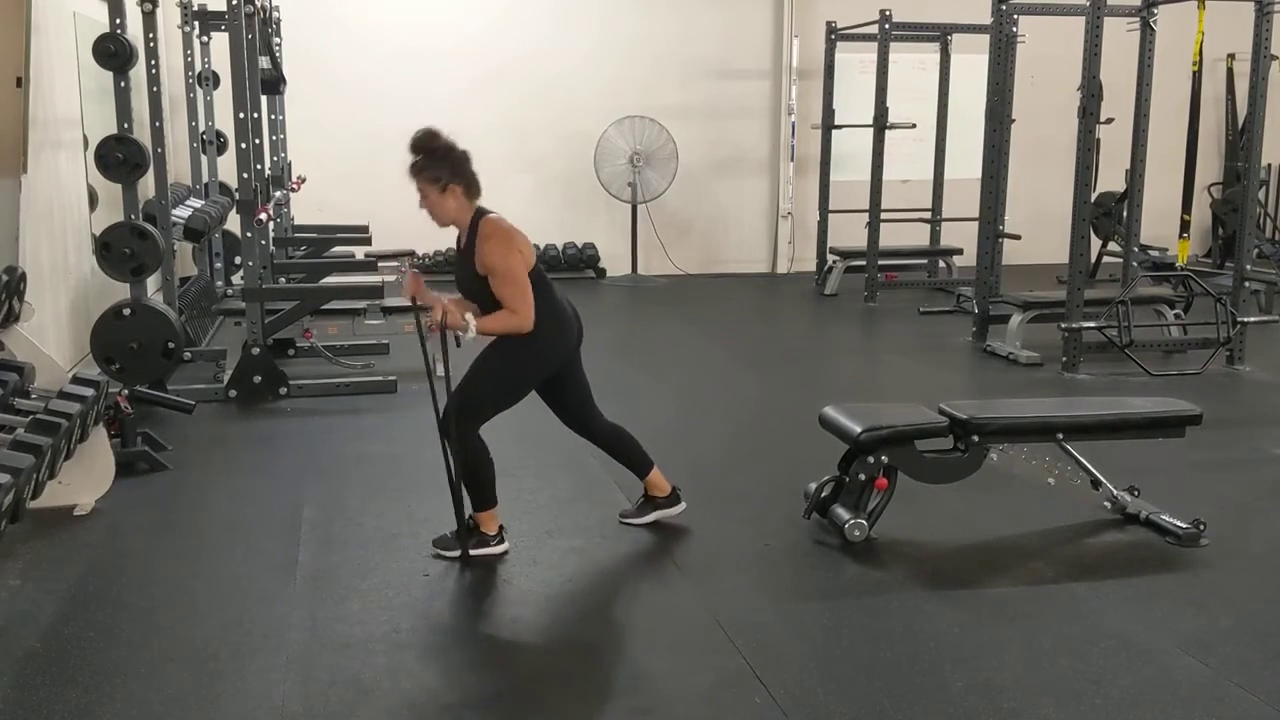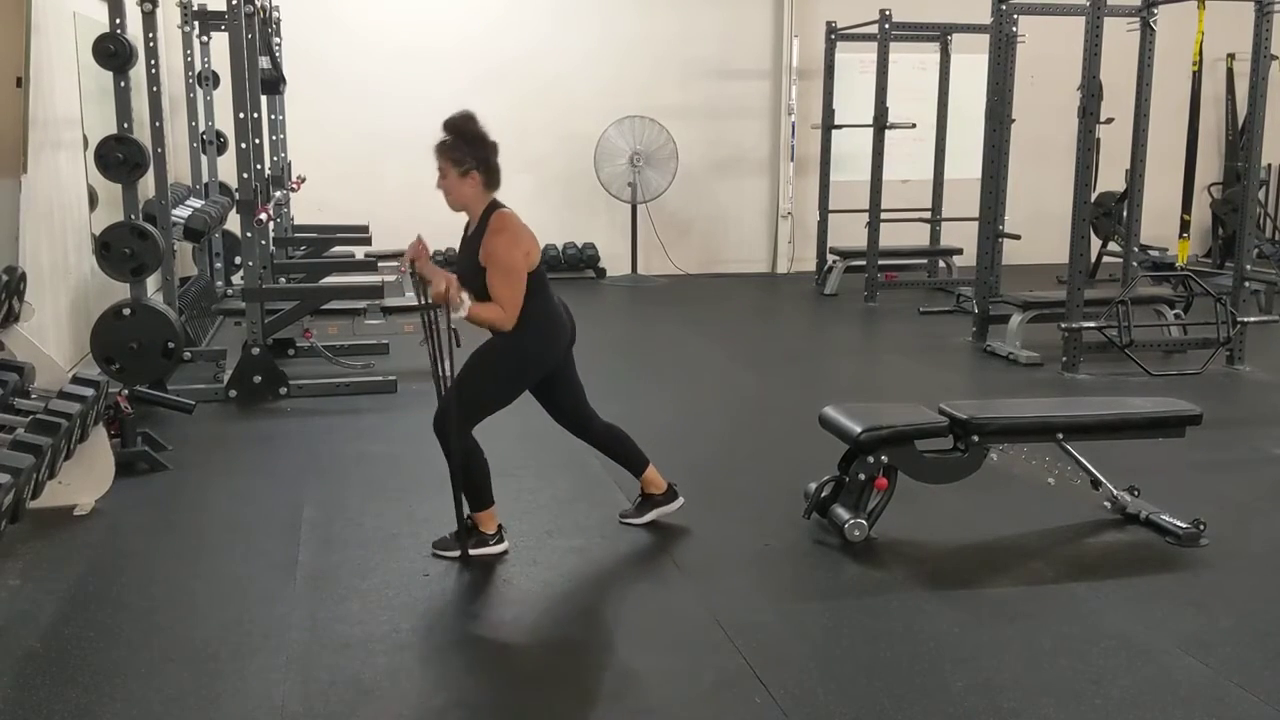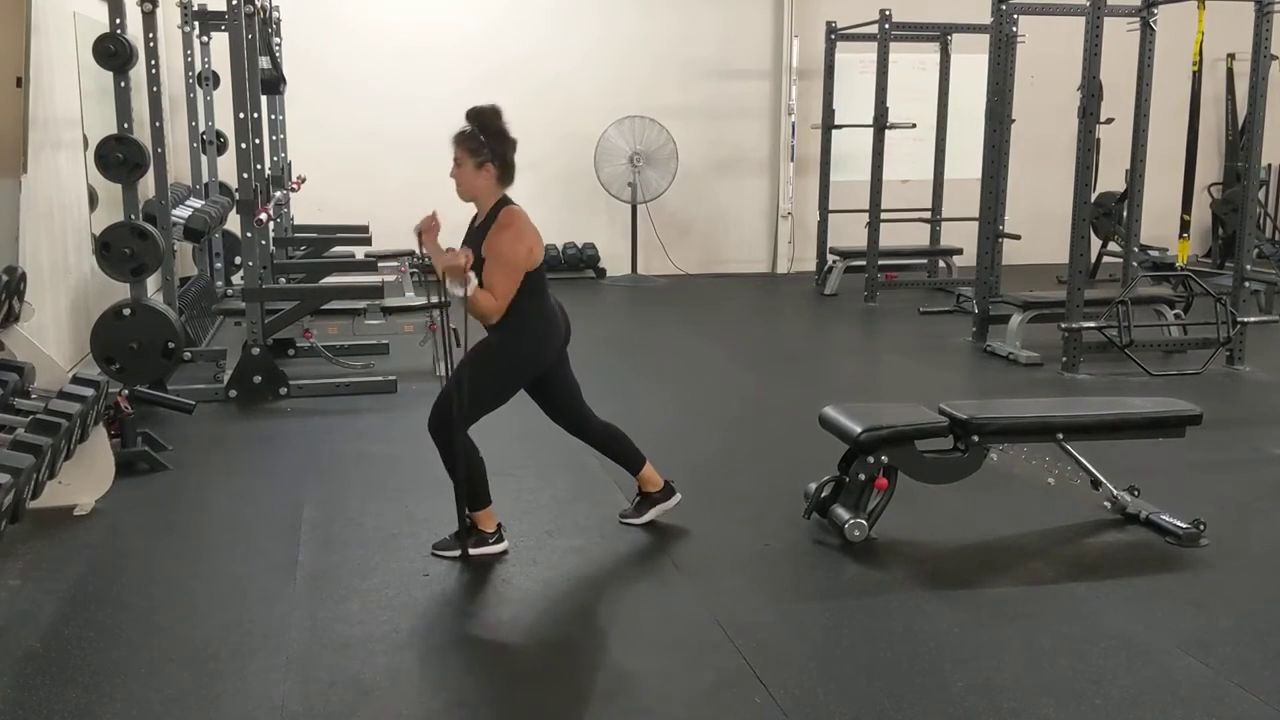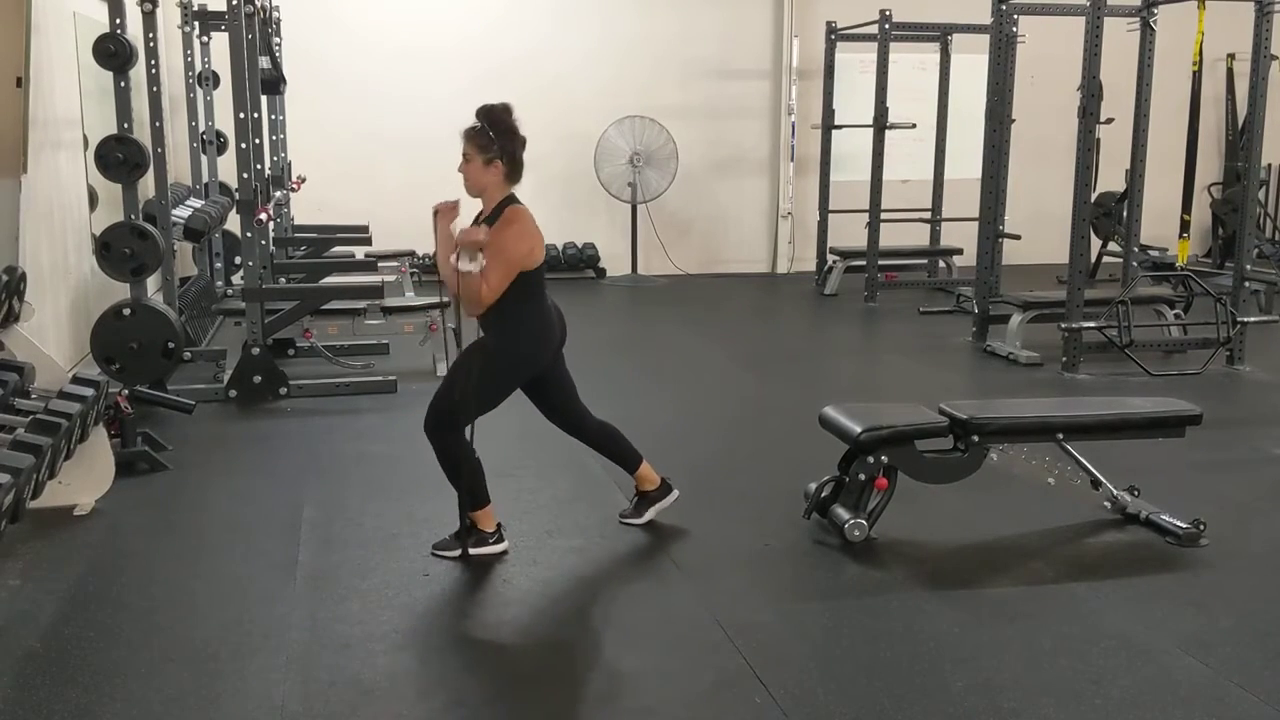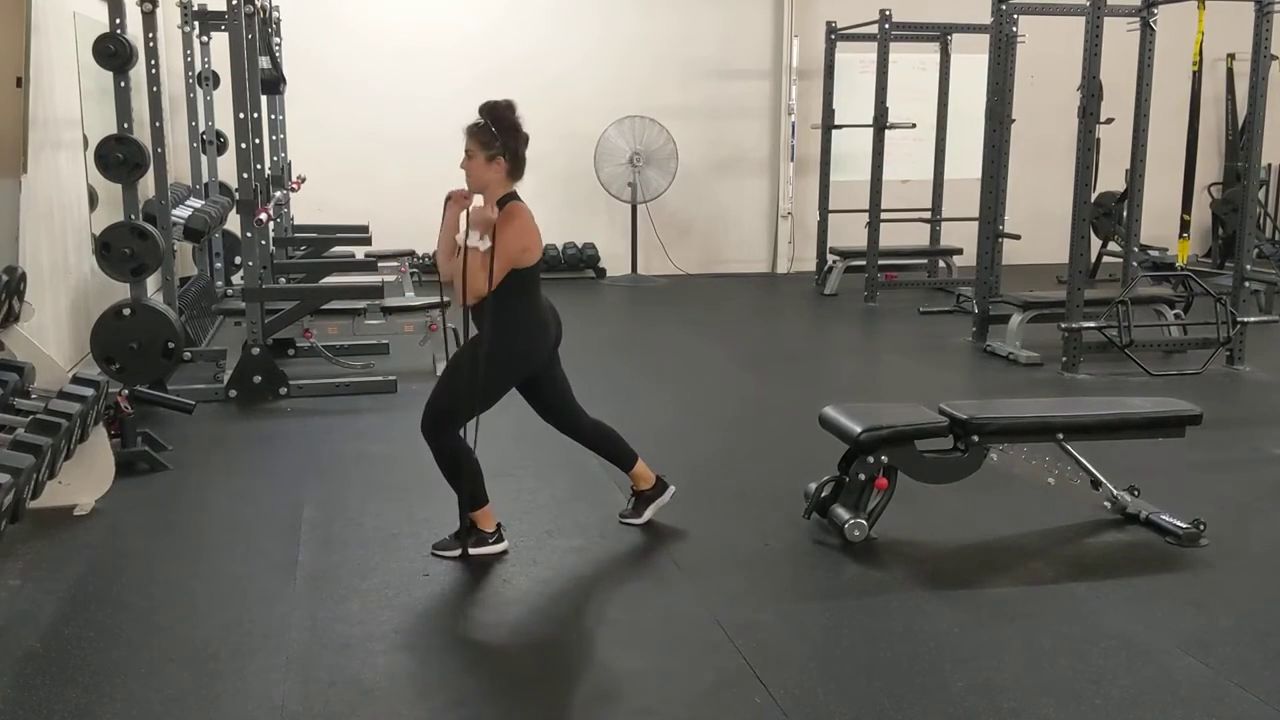
dt=0.1s
person 1, frame 1
left shoulder: (493, 241)
right shoulder: (471, 234)
left elbow: (521, 318)
right elbow: (484, 307)
left wrist: (465, 323)
right wrist: (433, 299)
left hip: (541, 340)
right hip: (558, 333)
left knee: (458, 420)
right knee: (585, 420)
left ankle: (487, 532)
right ankle: (662, 492)
person 1, frame 2
left shoulder: (502, 234)
right shoulder: (479, 224)
left elbow: (503, 318)
right elbow: (479, 298)
left wrist: (454, 299)
right wrist: (430, 272)
left hip: (531, 342)
right hip: (545, 333)
left knee: (451, 422)
right knee: (580, 418)
left ankle: (486, 532)
right ankle: (658, 490)
person 1, frame 3
left shoulder: (508, 230)
right shoulder: (484, 218)
left elbow: (492, 310)
right elbow: (478, 290)
left wrist: (461, 277)
right wrist: (435, 250)
left hip: (523, 340)
right hip: (541, 332)
left knee: (446, 422)
right knee: (577, 417)
left ankle: (486, 531)
right ankle: (655, 487)
person 1, frame 4
left shoulder: (511, 227)
right shoulder: (489, 215)
left elbow: (474, 302)
right elbow: (456, 285)
left wrist: (470, 254)
right wrist: (444, 233)
left hip: (517, 342)
right hip: (535, 333)
left knee: (441, 424)
right knee: (573, 417)
left ankle: (485, 531)
right ankle: (653, 485)
person 1, frame 5
left shoulder: (512, 224)
right shoulder: (489, 211)
left elbow: (468, 293)
right elbow: (451, 276)
left wrist: (478, 235)
right wrist: (451, 221)
left hip: (512, 341)
right hip: (531, 332)
left knee: (438, 424)
right knee: (568, 416)
left ankle: (485, 531)
right ankle: (649, 483)
